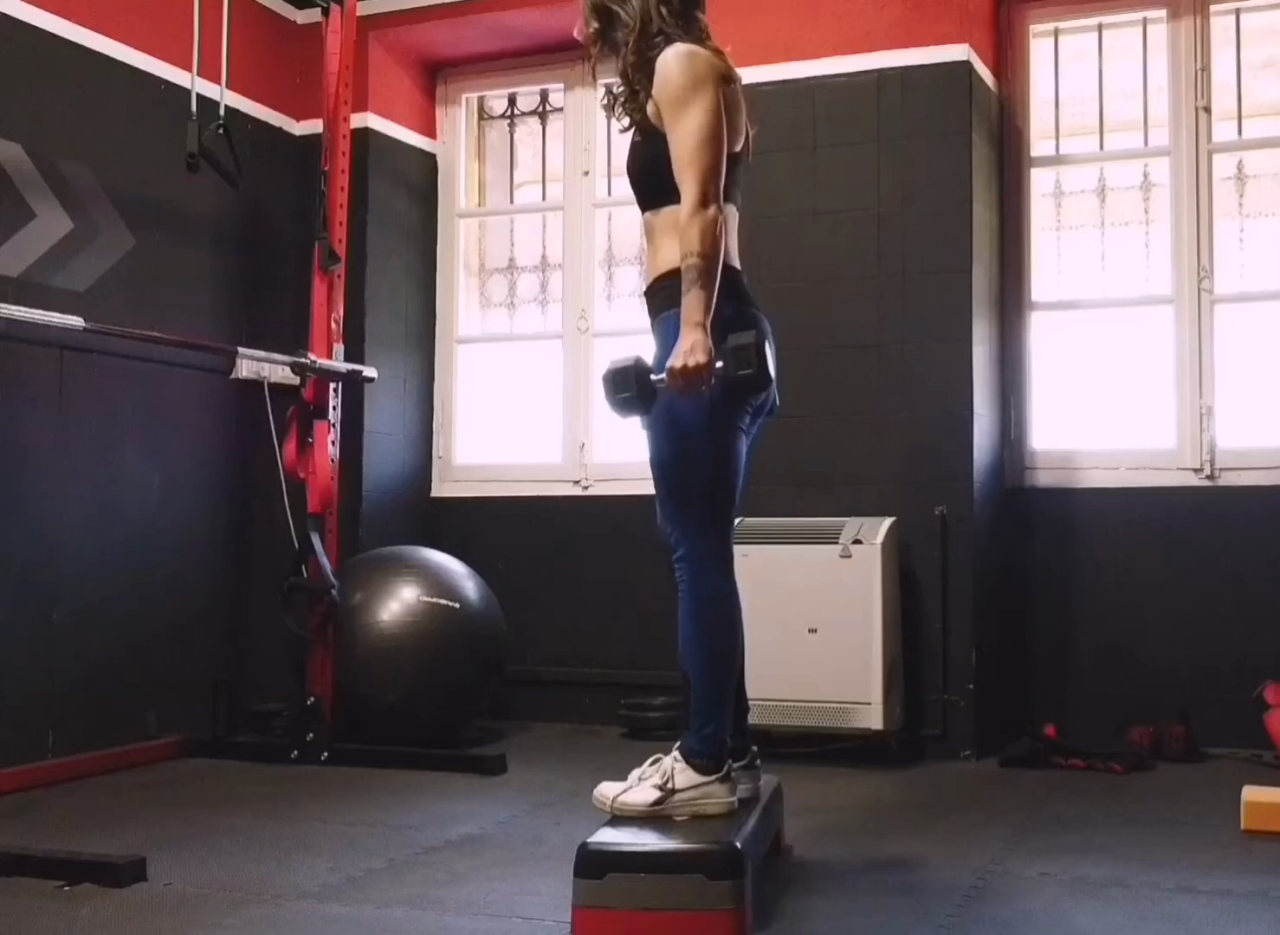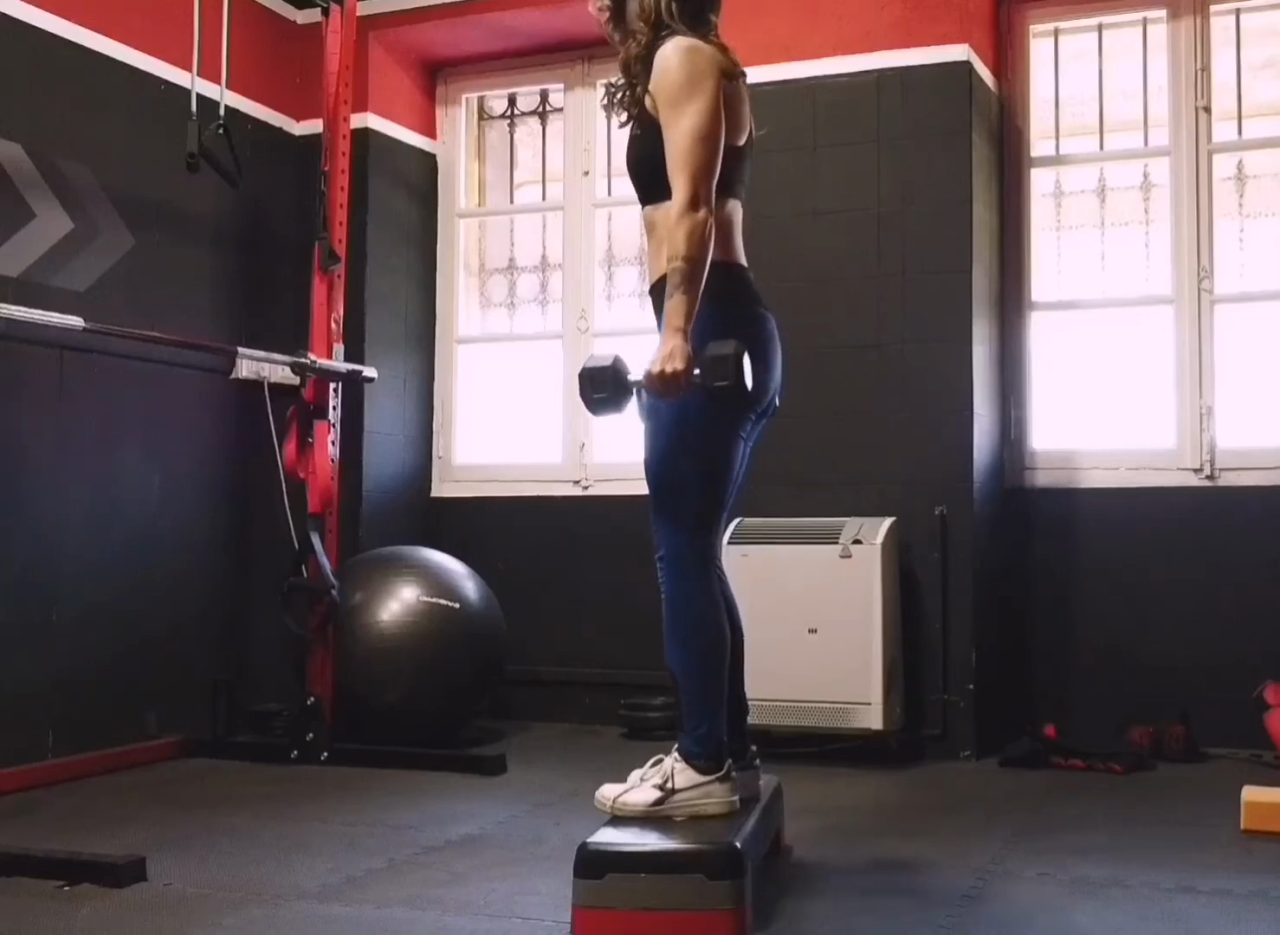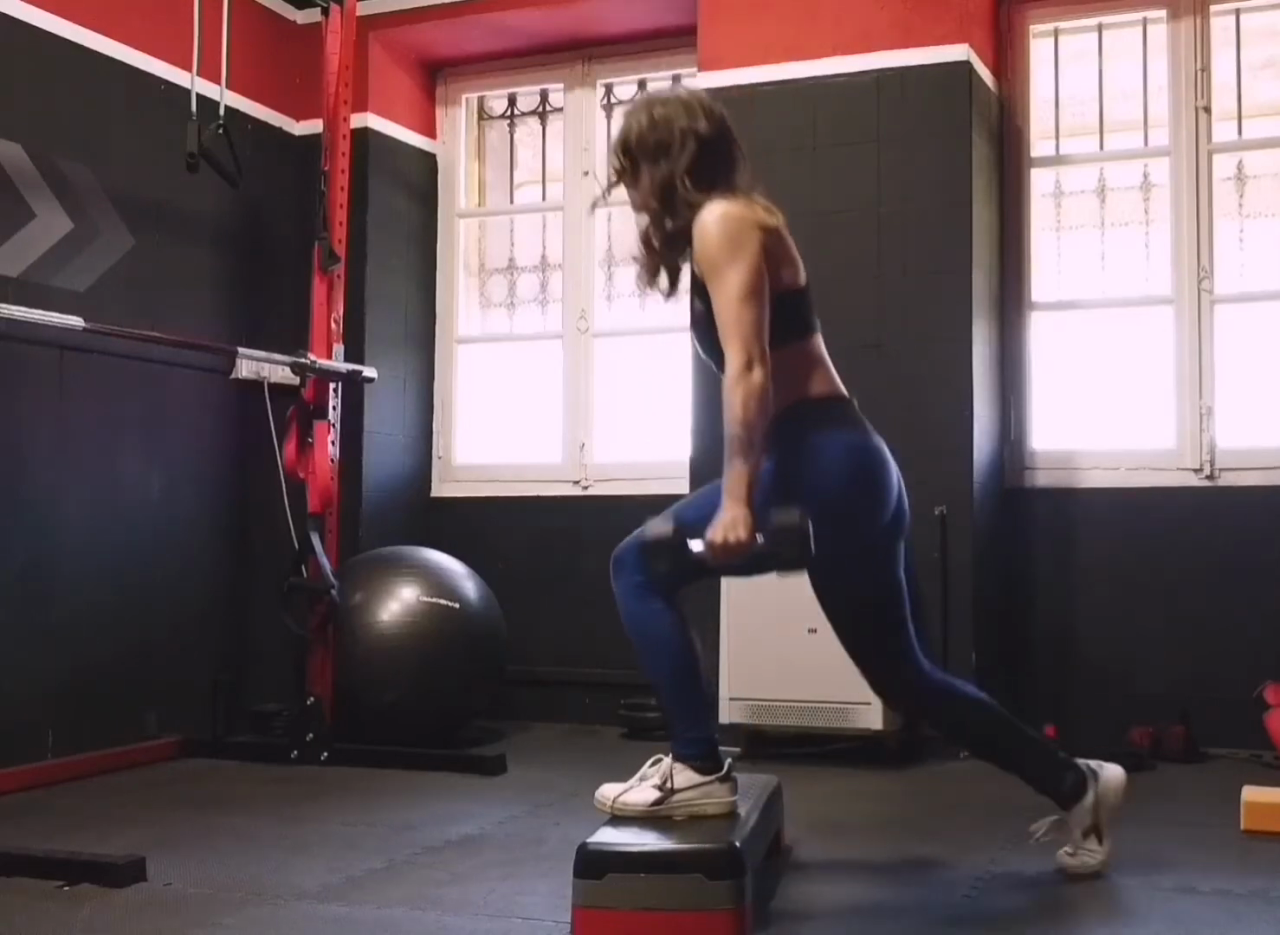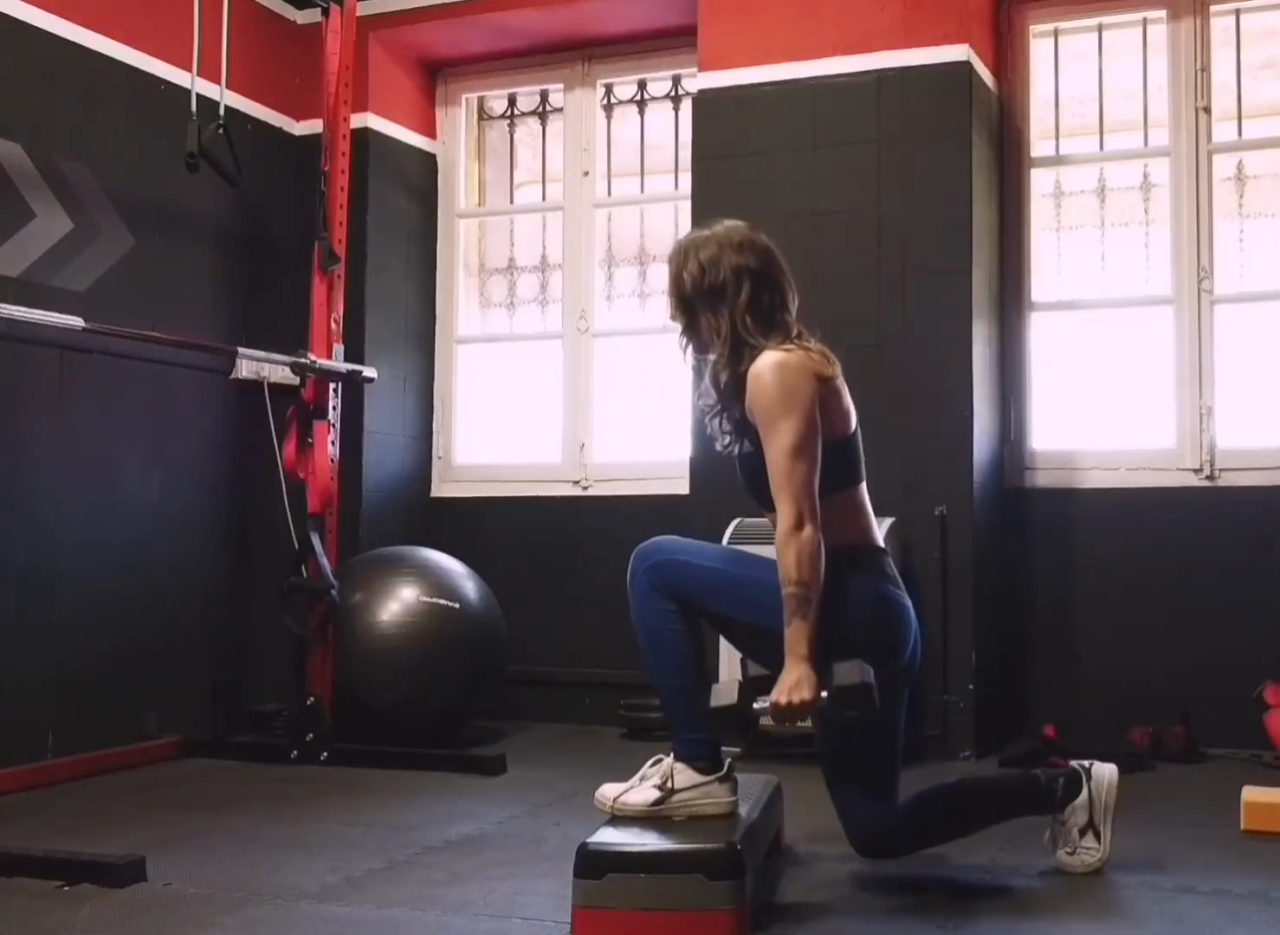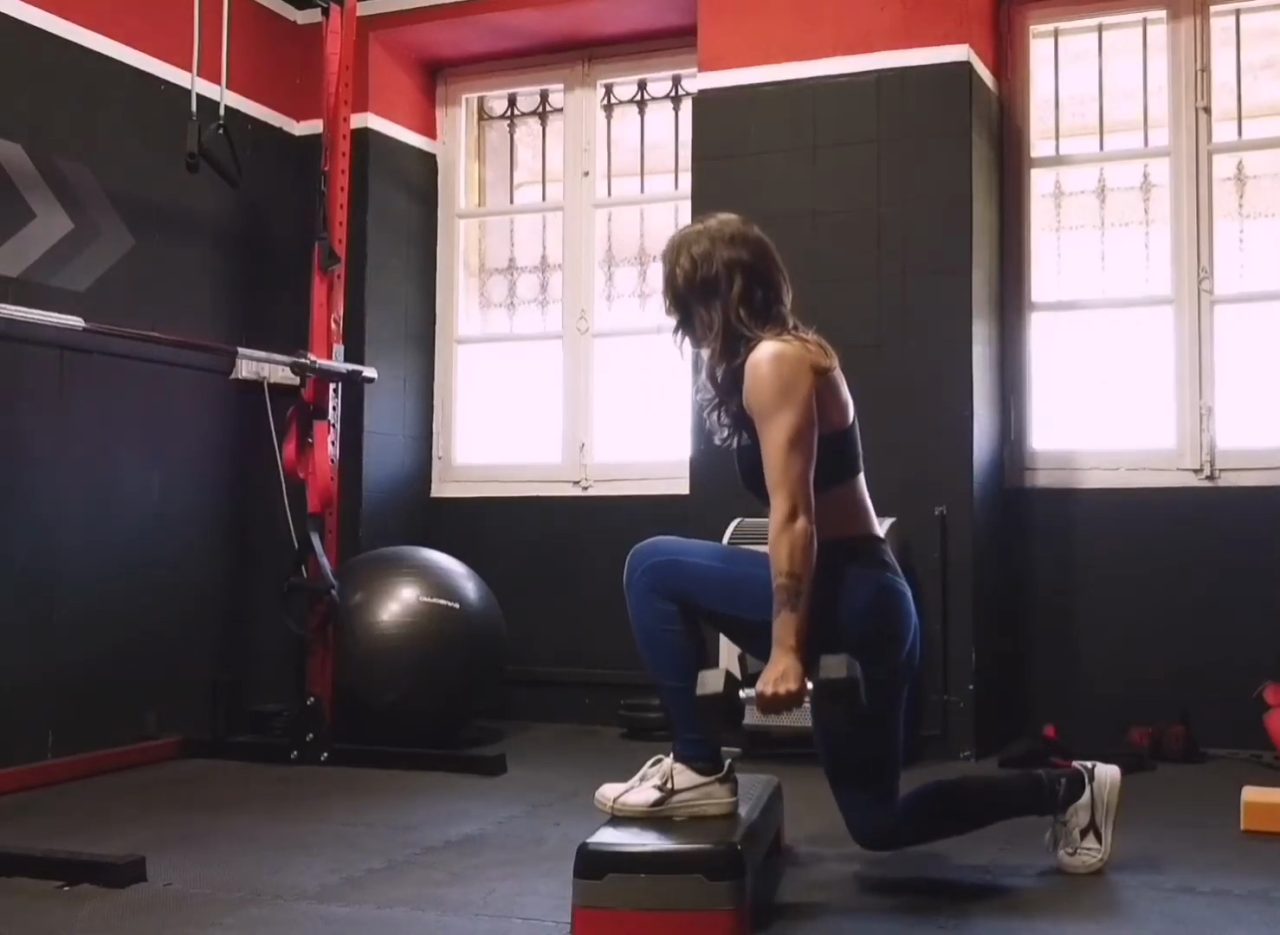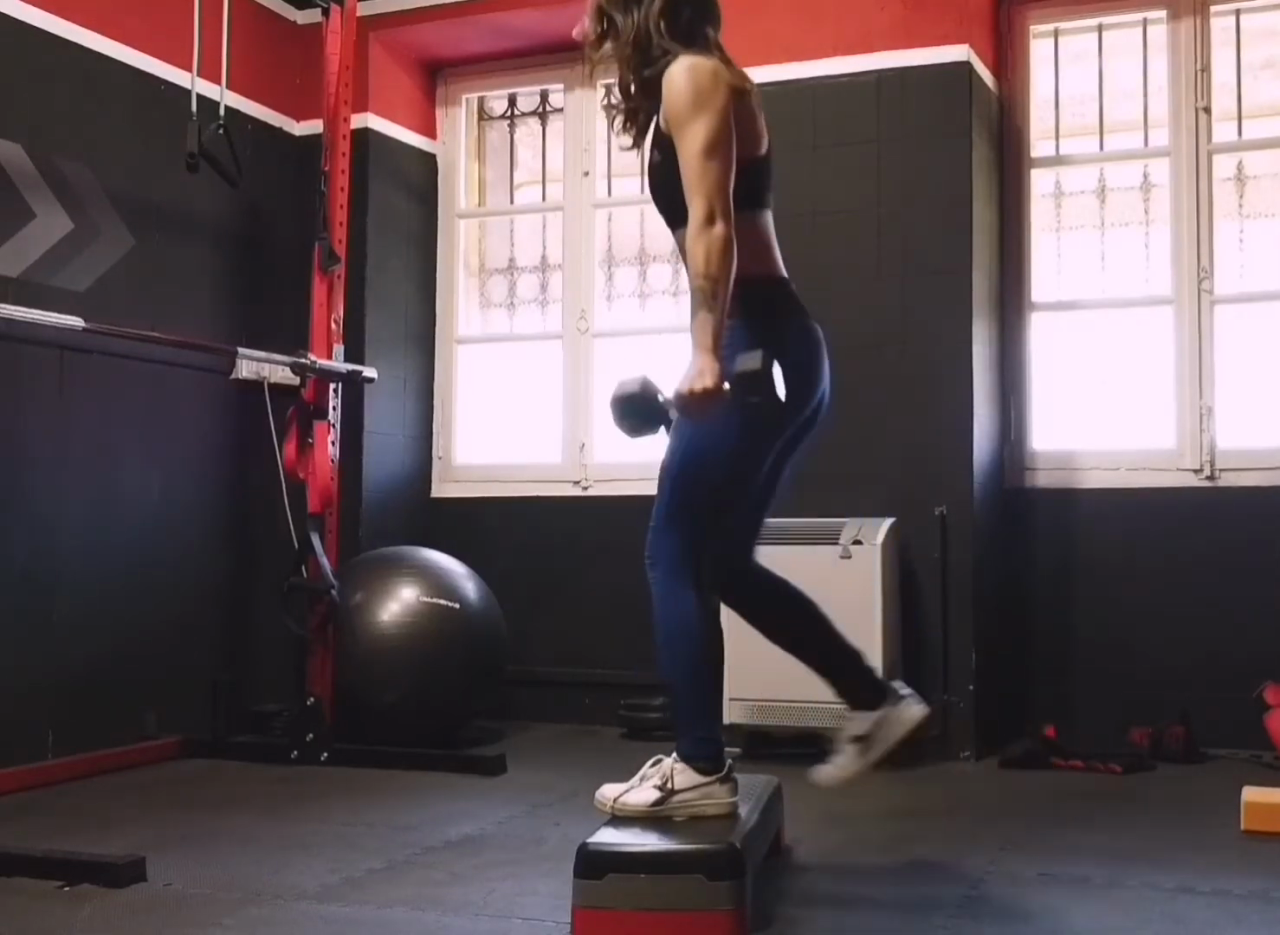
dt=0.7s
person 1, frame 1
right shoulder: (681, 72)
left elbow: (702, 207)
left wrist: (694, 328)
left hip: (704, 332)
right hip: (720, 334)
left knee: (696, 553)
right knee: (702, 552)
left ankle: (706, 766)
right ankle: (730, 751)
person 1, frame 2
right shoulder: (689, 66)
left elbow: (693, 208)
left wrist: (676, 332)
left hip: (714, 330)
right hip: (728, 332)
left knee: (681, 552)
right knee: (694, 552)
left ankle: (705, 766)
right ankle: (728, 751)
person 1, frame 3
left shoulder: (721, 220)
right shoulder: (733, 219)
left elbow: (749, 372)
left wrist: (737, 499)
right wrist: (745, 487)
left hip: (821, 462)
right hip: (842, 460)
left knee: (641, 569)
right knee: (904, 676)
left ankle: (696, 773)
right ankle: (1074, 784)
person 1, frame 4
left shoulder: (776, 369)
right shoulder: (789, 361)
left elbow: (799, 525)
left wrist: (798, 658)
left hip: (849, 607)
right hip: (860, 603)
left knee: (657, 569)
right knee: (878, 829)
left ankle: (697, 771)
right ankle: (1067, 788)
person 1, frame 5
left shoulder: (773, 361)
right shoulder: (787, 353)
left elbow: (793, 519)
left wrist: (784, 651)
right wrist: (791, 637)
left hip: (849, 599)
right hip: (859, 595)
left knee: (655, 569)
right knee: (880, 822)
left ankle: (697, 771)
right ankle: (1070, 787)
person 1, frame 6
left shoulder: (688, 76)
right shoulder: (705, 81)
left elbow: (710, 228)
left wrist: (704, 353)
left hip: (754, 350)
right hip: (777, 349)
left knee: (676, 557)
right knee: (724, 559)
left ankle: (700, 772)
right ankle: (876, 702)
